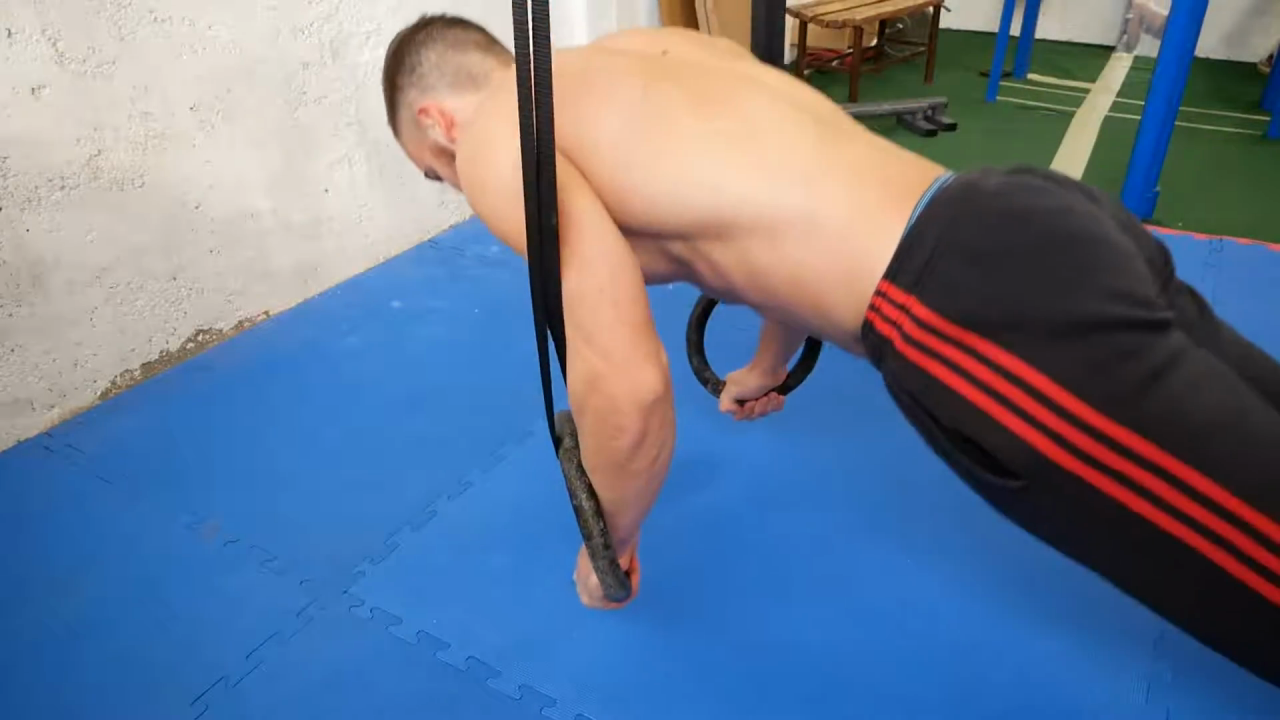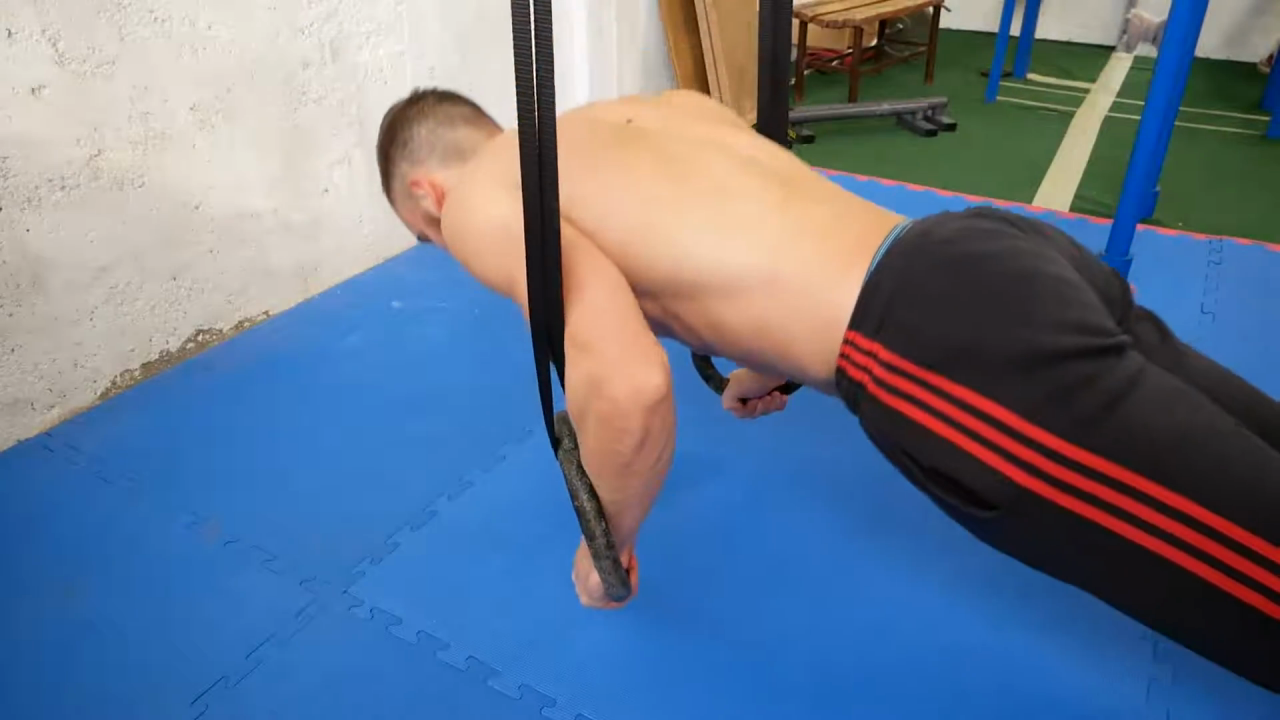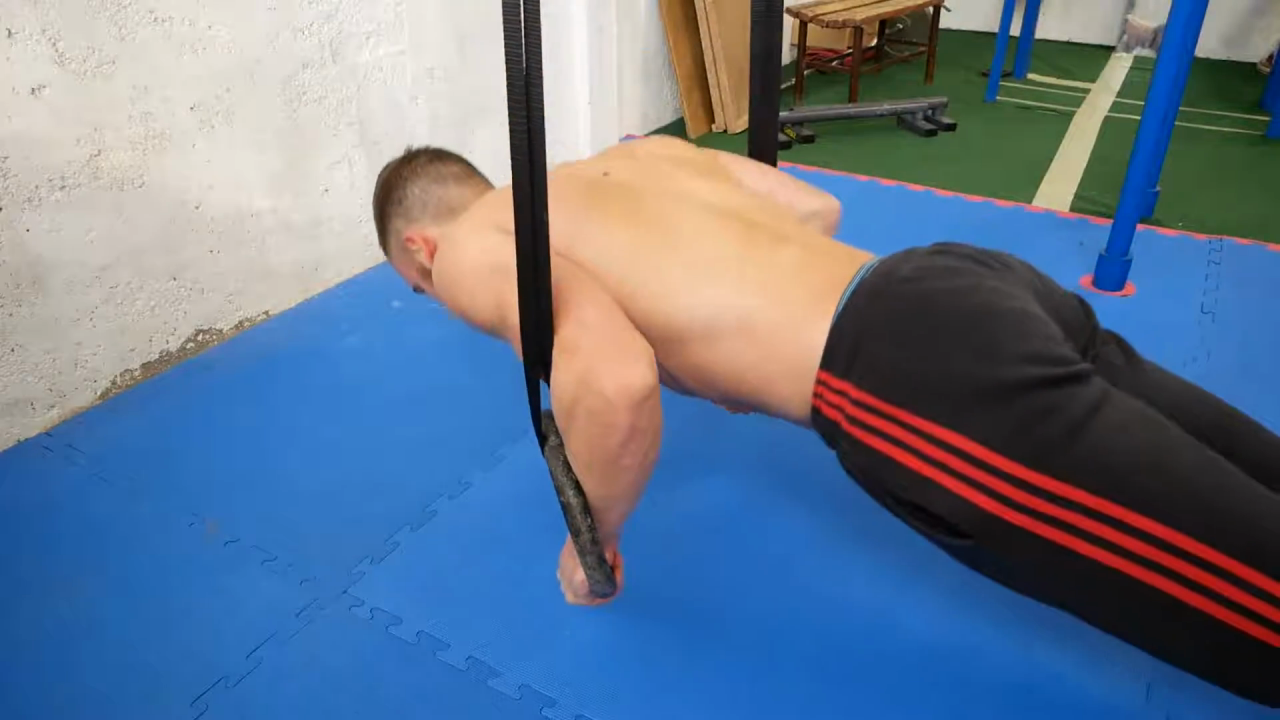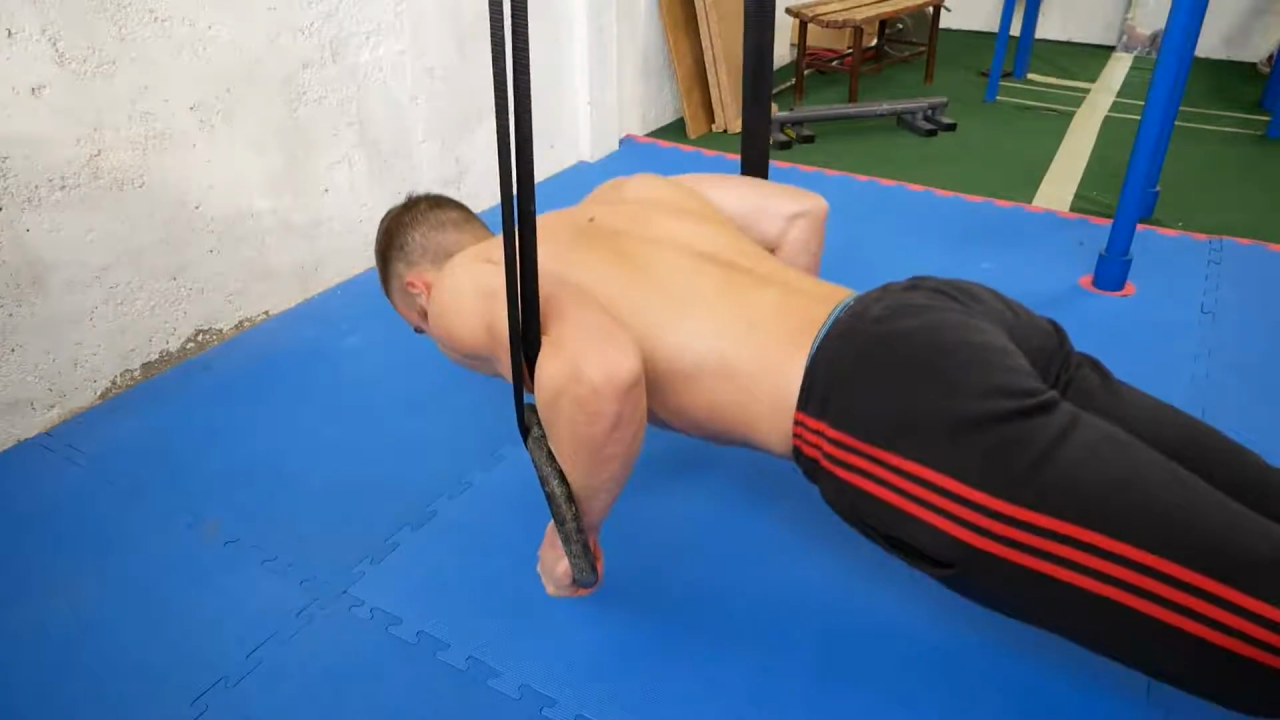
dt=0.2s
person 1, frame 1
left shoulder: (496, 137)
right shoulder: (658, 50)
left elbow: (625, 385)
left wrist: (609, 554)
right wrist: (771, 365)
left hip: (985, 309)
person 1, frame 2
left shoulder: (483, 201)
right shoulder: (647, 112)
left elbow: (628, 388)
left wrist: (608, 550)
right wrist: (779, 354)
left hip: (949, 345)
right hip: (1002, 254)
person 1, frame 3
left shoulder: (472, 250)
right shoulder: (630, 157)
left elbow: (616, 382)
left wrist: (592, 545)
left hip: (914, 379)
right hip: (972, 284)
person 1, frame 4
left shoulder: (465, 292)
right shoulder: (617, 198)
left elbow: (601, 372)
right elbow: (801, 212)
left wrist: (569, 533)
left hip: (891, 413)
right hip: (947, 315)
